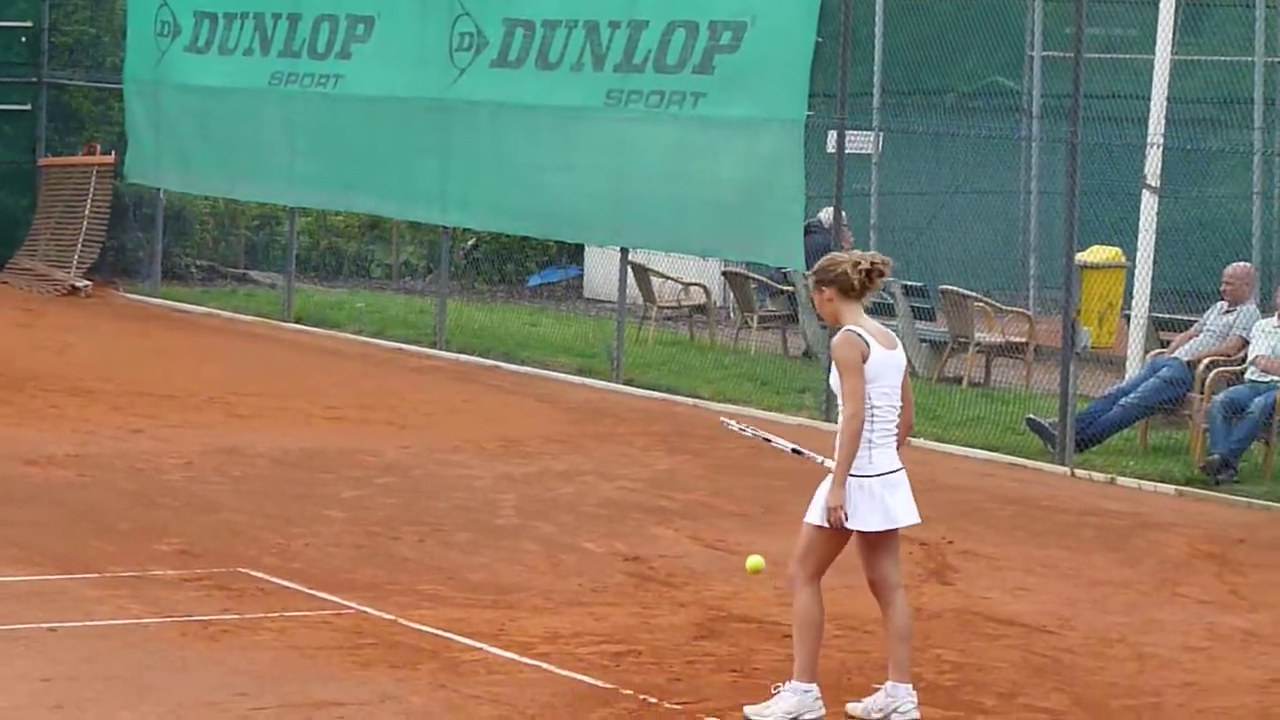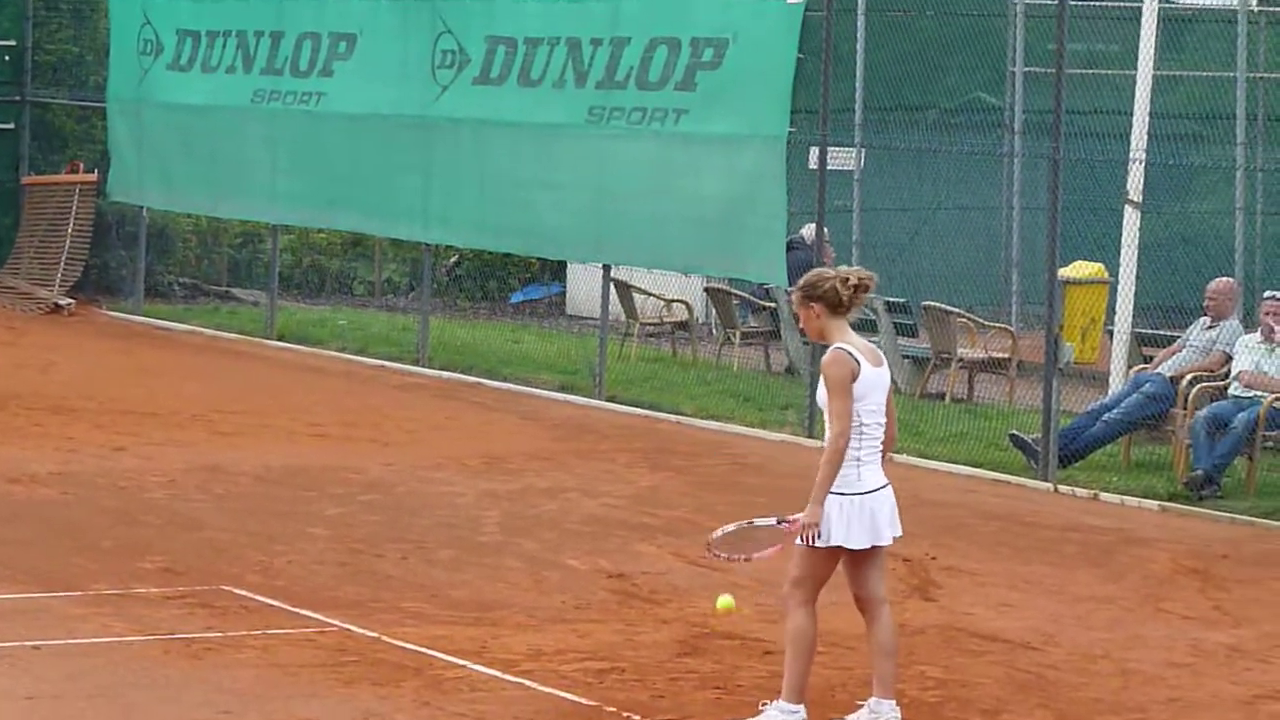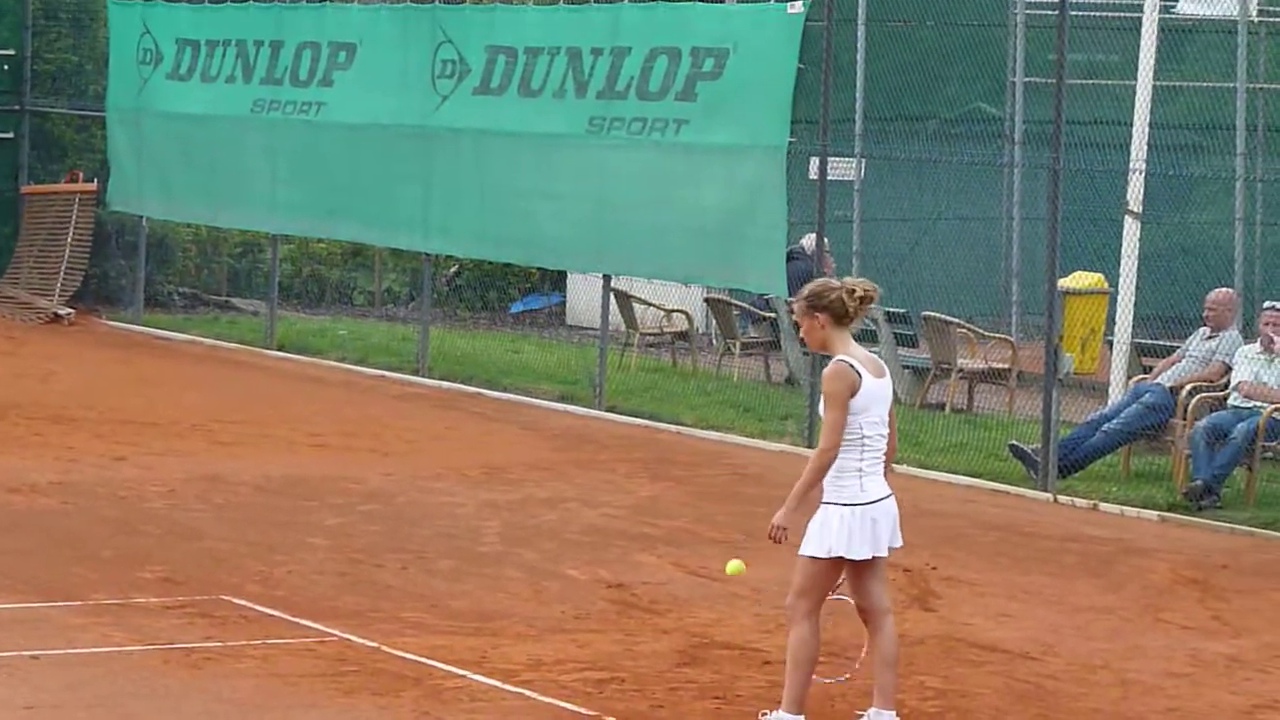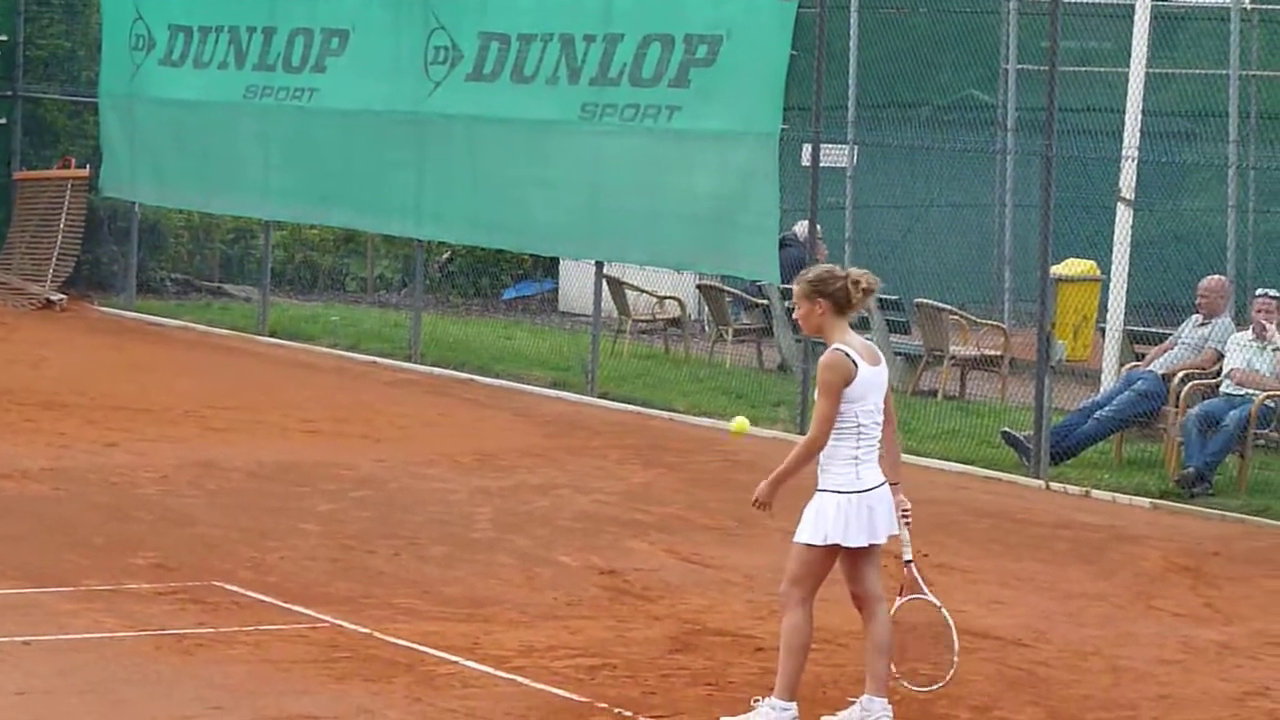
dt=0.2s
person 1, frame 1
left shoulder: (848, 341)
right shoulder: (891, 340)
left elbow: (854, 418)
right elbow: (906, 418)
left wrist: (837, 485)
left hip: (857, 480)
right hip: (889, 477)
left knee: (803, 576)
right knee: (888, 584)
person 1, frame 2
left shoulder: (837, 359)
right shoulder: (874, 356)
left elbow: (839, 438)
left wrist: (815, 503)
left hip: (843, 497)
right hip: (873, 493)
left knee: (798, 597)
right knee: (873, 601)
person 1, frame 3
left shoulder: (839, 371)
right shoulder: (877, 366)
left elbow: (827, 451)
left wrist: (789, 509)
left hip: (845, 508)
right hip: (877, 504)
left knee: (801, 608)
right knee: (876, 610)
person 1, frame 4
left shoulder: (834, 360)
right shoulder: (872, 352)
left elbow: (817, 439)
right elbow: (890, 429)
left wrist: (772, 483)
right wrist: (894, 487)
left hip: (840, 497)
right hip: (869, 491)
left knee: (795, 596)
right knee: (869, 597)
person 2, frame 1
left shoulder: (1248, 313)
right shoulder: (1218, 307)
left elbow: (1230, 348)
left wrist: (1192, 358)
right wrist: (1166, 355)
left hip: (1188, 371)
right hip: (1169, 362)
left knee: (1132, 403)
right knee: (1116, 394)
left ankle: (1077, 440)
person 2, frame 2
left shoulder: (1231, 328)
right shoulder: (1202, 323)
left elbow: (1214, 364)
left wrist: (1176, 373)
right wrist: (1149, 371)
left hip: (1171, 387)
right hip: (1152, 377)
left knee: (1116, 419)
right knee: (1099, 409)
left ankle: (1060, 456)
person 2, frame 3
left shoulder: (1231, 339)
right shoulder: (1201, 333)
left elbow: (1214, 374)
left wrist: (1175, 384)
right wrist: (1149, 381)
left hip: (1171, 397)
right hip: (1152, 388)
left knee: (1115, 429)
right knee: (1099, 419)
left ankle: (1060, 466)
person 2, frame 4
left shoulder: (1223, 326)
right shoulder: (1193, 320)
left elbow: (1205, 361)
left wrist: (1167, 371)
right wrist: (1141, 368)
left hip: (1163, 385)
right hip: (1144, 375)
left knee: (1108, 415)
right knee: (1091, 406)
left ankle: (1052, 453)
person 3, frame 1
right shoulder: (1263, 326)
right elbow: (1261, 363)
right hip: (1254, 385)
left knee: (1258, 407)
right knee: (1218, 403)
left ankle: (1226, 459)
right ankle: (1220, 458)
person 3, frame 2
right shoulder: (1246, 342)
right elbow: (1245, 378)
right hip: (1237, 400)
left knee: (1241, 423)
right knee: (1202, 418)
left ankle: (1209, 475)
right ankle: (1204, 474)
person 3, frame 3
right shoulder: (1245, 352)
right elbow: (1245, 389)
right hip: (1237, 410)
left knee: (1241, 433)
right knee: (1201, 428)
left ankle: (1207, 485)
right ankle: (1205, 487)
person 3, frame 4
right shoulder: (1237, 339)
right elbow: (1237, 376)
left hip: (1261, 405)
right hip: (1229, 398)
left knee: (1233, 420)
right knee: (1194, 415)
left ankle: (1199, 472)
right ankle: (1198, 476)
